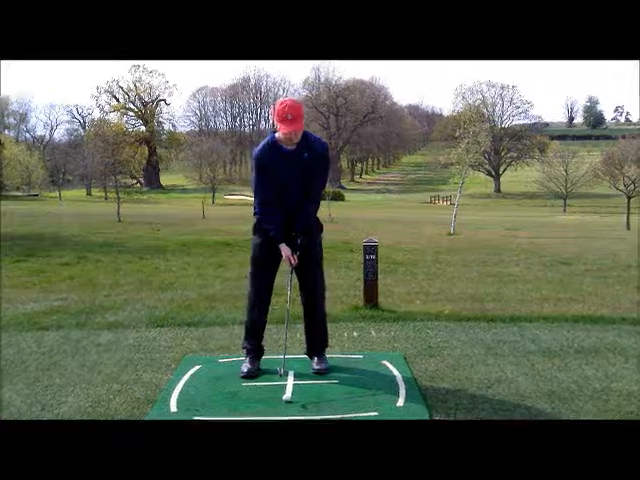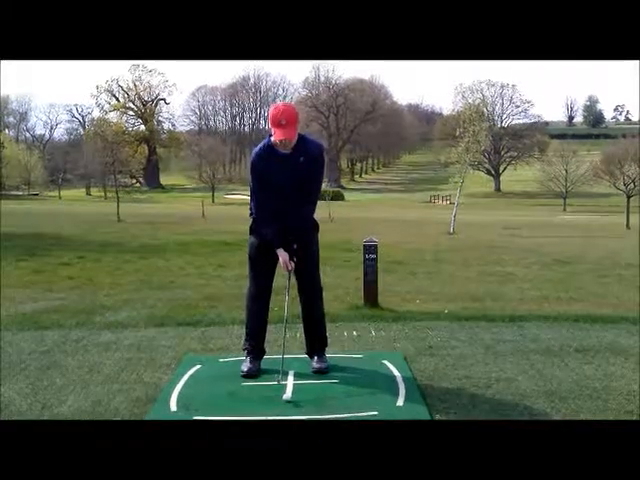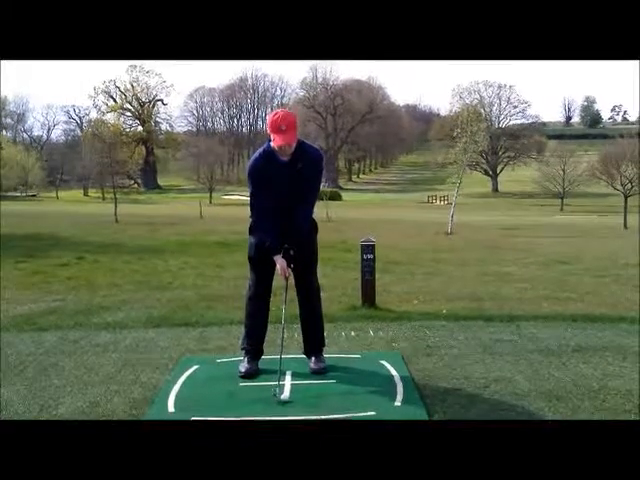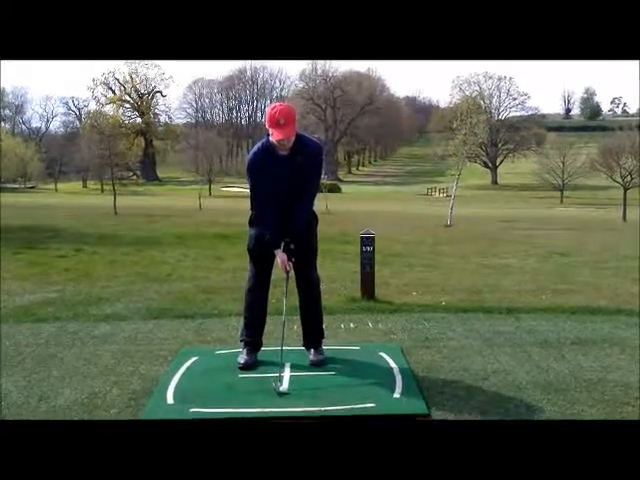
dt=0.7s
person 1, frame 1
left shoulder: (318, 149)
right shoulder: (263, 153)
left elbow: (314, 196)
right elbow: (264, 202)
left wrist: (297, 236)
right wrist: (280, 242)
left hip: (305, 227)
right hip: (269, 229)
left knee: (313, 290)
right knee: (259, 290)
left ankle: (317, 351)
right ankle: (252, 353)
person 1, frame 2
left shoulder: (314, 152)
right shoulder: (260, 156)
left elbow: (310, 200)
right elbow: (261, 205)
left wrist: (294, 239)
right wrist: (277, 246)
left hip: (302, 228)
right hip: (265, 230)
left knee: (311, 289)
right knee: (258, 290)
left ankle: (317, 351)
right ankle: (253, 353)
person 1, frame 3
left shoulder: (313, 158)
right shoulder: (258, 163)
left elbow: (306, 205)
right elbow: (260, 211)
left wrist: (291, 246)
right wrist: (275, 253)
left hip: (301, 230)
right hip: (265, 230)
left knee: (308, 289)
right knee: (258, 290)
left ankle: (315, 351)
right ankle: (251, 354)
person 1, frame 4
left shoulder: (312, 150)
right shoulder: (257, 157)
left elbow: (307, 198)
right elbow: (261, 205)
left wrist: (291, 239)
right wrist: (276, 246)
left hip: (301, 222)
right hip: (265, 223)
left knee: (308, 281)
right knee: (257, 281)
left ankle: (314, 343)
right ankle: (250, 345)
